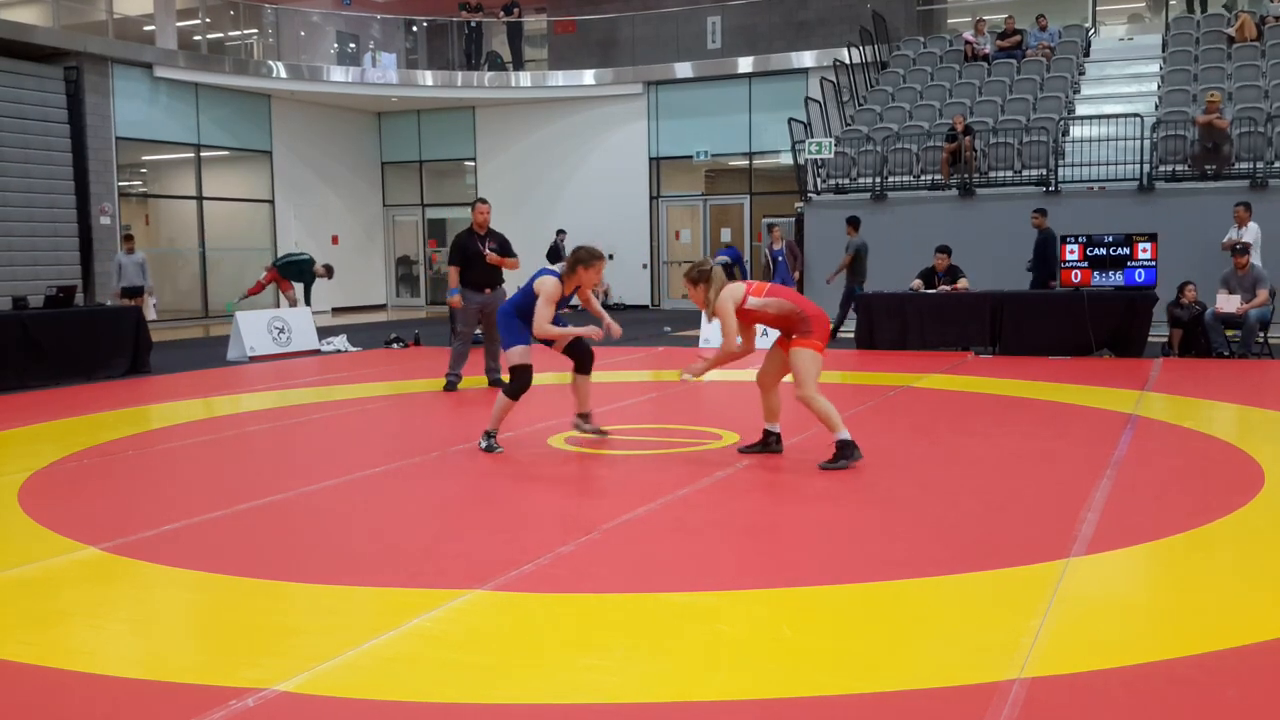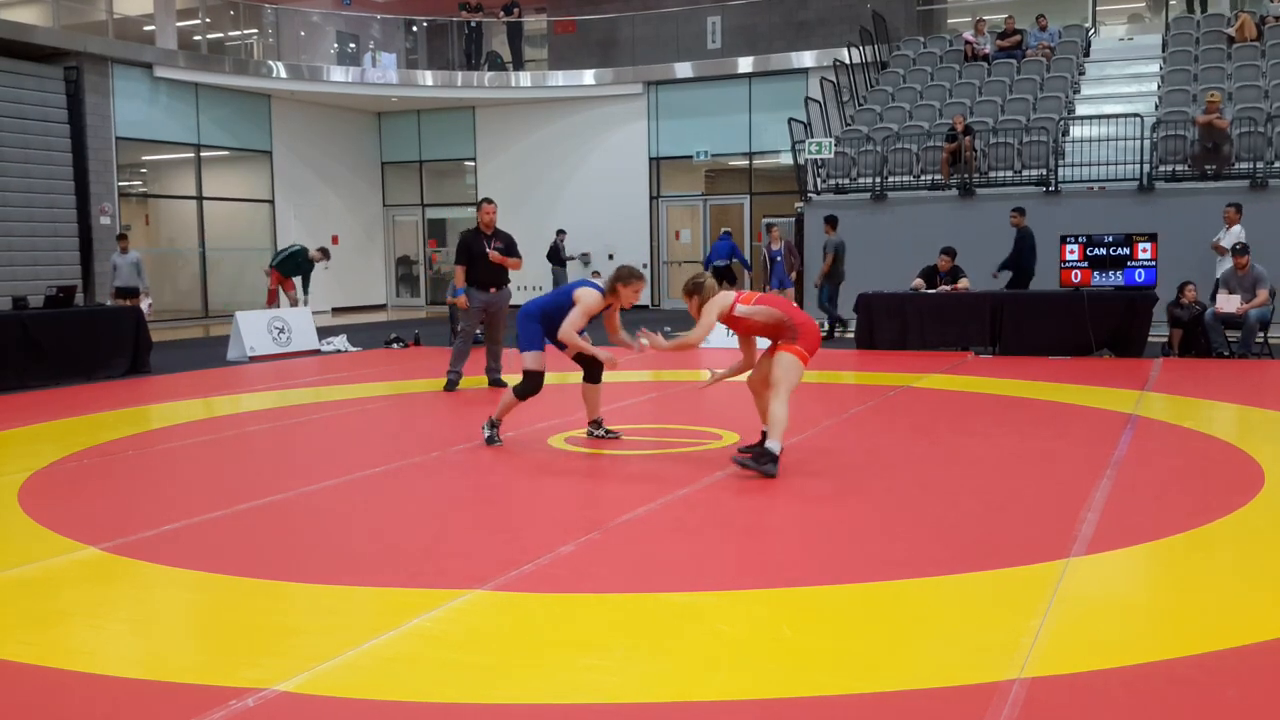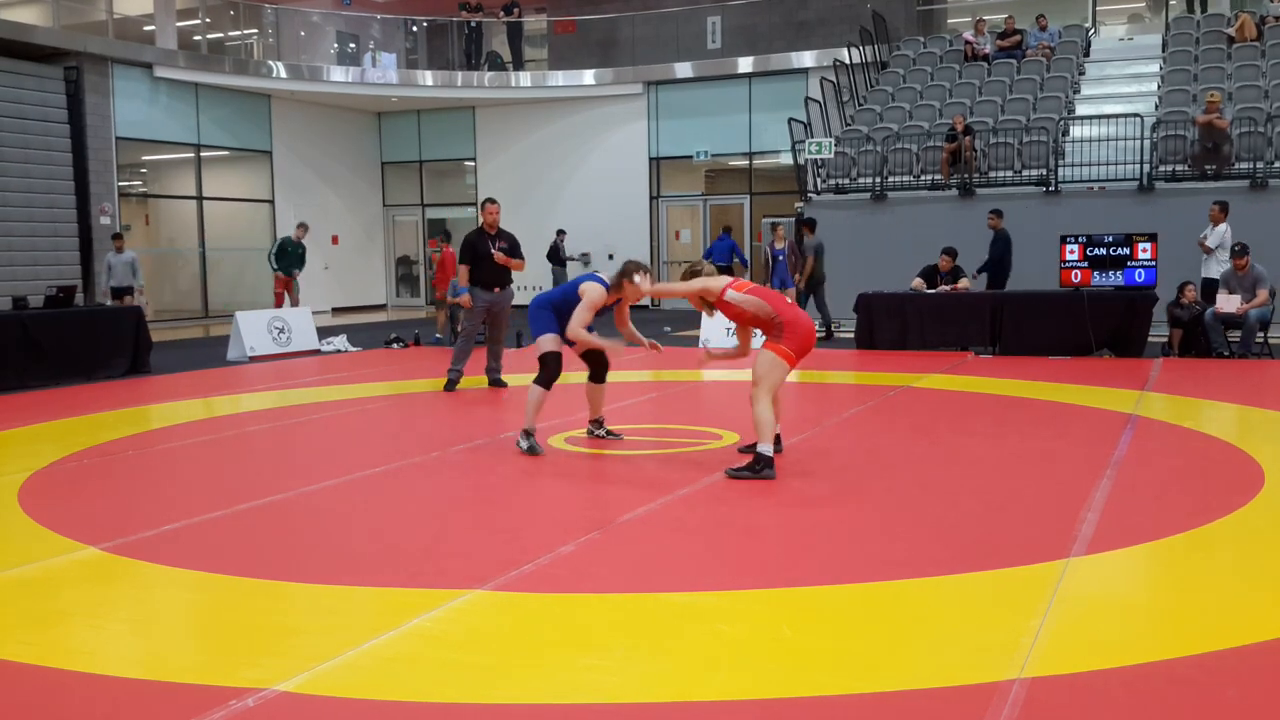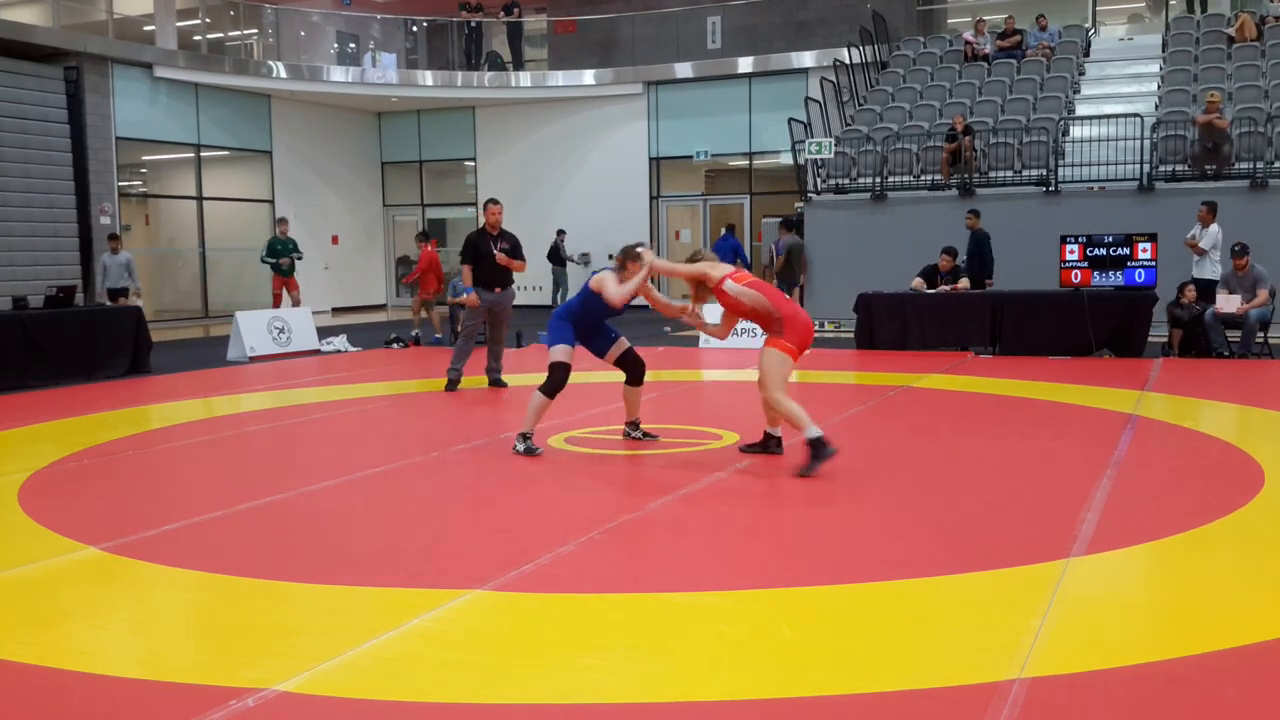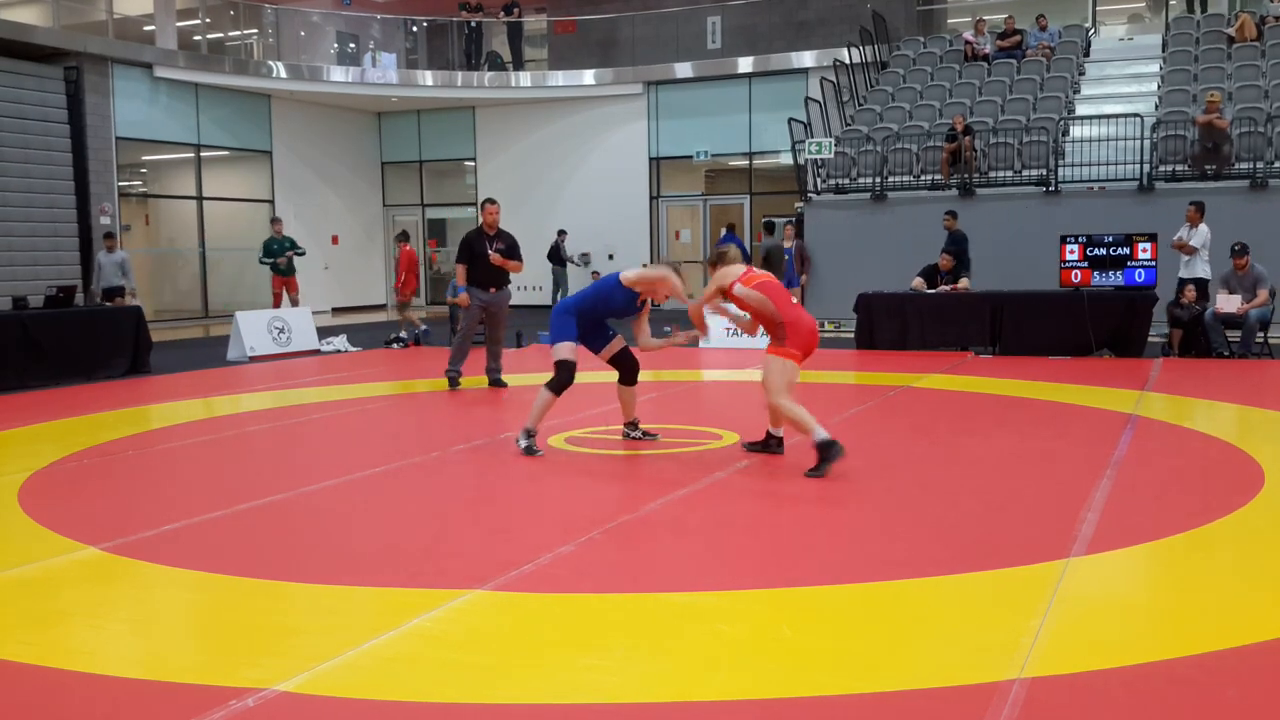
dt=0.3s
person 1, frame 1
left shoulder: (724, 297)
right shoulder: (738, 299)
left elbow: (730, 347)
right elbow: (747, 347)
left wrist: (705, 365)
right wrist: (713, 361)
left hip: (810, 324)
right hip: (799, 327)
left knee: (805, 392)
right knee: (765, 379)
left ankle: (846, 445)
right ankle: (771, 438)
person 1, frame 2
left shoulder: (716, 303)
right shoulder: (731, 309)
left elbow: (693, 340)
right elbow: (749, 360)
left wrist: (664, 346)
right wrist: (721, 375)
left hip: (800, 331)
right hip: (796, 332)
left knee: (777, 395)
right knee: (756, 383)
left ankle: (768, 458)
right ankle: (769, 443)
person 1, frame 3
left shoulder: (710, 284)
right shoulder: (734, 304)
left elbow: (669, 290)
right elbow: (744, 350)
left wrist: (647, 289)
right wrist: (716, 355)
left hip: (788, 328)
right hip: (799, 327)
left knee: (760, 394)
right knee: (764, 387)
left ankle: (764, 462)
right ankle: (771, 440)
person 1, frame 4
left shoulder: (711, 270)
right shoulder: (732, 299)
left elbow: (664, 267)
right elbow: (723, 332)
left wrist: (648, 262)
right wrist: (698, 324)
left hip: (788, 325)
right hip: (795, 323)
left knee: (772, 394)
right knee: (767, 385)
left ankle: (818, 445)
right ankle: (773, 439)
person 1, frame 5
left shoulder: (726, 273)
right shoulder: (754, 276)
left elbow: (695, 307)
right elbow: (753, 327)
left wrist: (700, 323)
right wrist: (724, 311)
left hip: (792, 330)
right hip: (803, 327)
left knee: (775, 399)
right knee: (771, 389)
left ankle: (827, 446)
right ankle: (774, 438)
person 2, frame 1
left shoulder: (578, 280)
right shoulder: (552, 284)
left elbow: (588, 300)
right elbow: (540, 330)
left wrist: (606, 319)
right wrist: (580, 331)
left hip: (540, 316)
right hip: (513, 318)
left knee: (584, 355)
right knee: (522, 380)
left ankle: (584, 418)
right ankle: (489, 434)
person 2, frame 2
left shoulder: (612, 299)
right shoulder: (594, 297)
left elbow: (615, 334)
right elbow: (565, 334)
left wrist: (635, 345)
right wrist: (597, 352)
left hip: (555, 321)
right hip: (533, 318)
left knee: (594, 366)
right knee: (533, 383)
left ankle: (594, 425)
right ankle: (493, 423)
person 2, frame 3
left shoulder: (621, 292)
right shoulder: (597, 290)
left elbow: (624, 326)
right elbow: (572, 332)
left wrist: (643, 341)
right wrist: (606, 345)
left hip: (567, 315)
right hip: (544, 310)
left knee: (599, 365)
right knee: (551, 369)
left ankle: (595, 424)
right ankle: (527, 434)
person 2, frame 4
left shoulder: (637, 282)
right shoulder: (607, 277)
left elbow: (666, 308)
right elbow: (617, 300)
left wrist: (684, 308)
right wrist: (643, 273)
left hip: (593, 326)
right hip: (565, 322)
left knee: (636, 367)
right knee: (558, 378)
left ankle: (632, 427)
right ankle: (523, 438)
person 2, frame 5
left shoulder: (643, 304)
right shoulder: (641, 280)
left elbow: (643, 343)
right elbow: (662, 273)
left wrist: (673, 341)
left hip: (591, 323)
right hip: (566, 315)
left knee: (630, 367)
right knee: (564, 376)
left ankle: (631, 427)
right ankle: (527, 435)
person 3, frame 1
left shoulder: (499, 238)
right shoulder: (462, 239)
left elbow: (515, 263)
right elbow: (453, 268)
left wrist: (499, 260)
right wrist: (454, 292)
left hip: (495, 293)
right hip: (470, 294)
left knee: (494, 337)
right knee: (462, 336)
left ankle: (494, 375)
right ankle: (453, 377)
person 3, frame 2
left shoulder: (505, 238)
right shoulder: (468, 238)
left elbow: (518, 264)
right elbow: (460, 268)
left wrist: (502, 259)
right wrist: (459, 292)
left hip: (500, 293)
right hip: (475, 293)
left knee: (496, 337)
right knee: (465, 334)
left ankle: (494, 375)
right ankle: (453, 376)
person 3, frame 3
left shoulder: (509, 238)
right shoulder: (472, 238)
left elbow: (521, 265)
right elbow: (463, 267)
left wrist: (506, 260)
right wrist: (464, 291)
left hip: (503, 293)
right hip: (479, 293)
left knee: (497, 337)
right knee: (467, 333)
left ankle: (494, 374)
right ankle: (454, 374)
person 3, frame 4
left shoulder: (511, 239)
right shoulder: (474, 238)
left elbow: (522, 266)
right elbow: (466, 267)
left wrist: (508, 261)
right wrist: (469, 291)
left hip: (504, 294)
right hip: (480, 293)
left knee: (498, 337)
right knee: (468, 333)
left ankle: (494, 375)
right ankle: (454, 374)
person 3, frame 5
left shoulder: (508, 239)
right shoulder: (470, 238)
left elbow: (519, 267)
right elbow: (461, 266)
left wrist: (503, 262)
right wrist: (461, 290)
left hip: (500, 294)
right hip: (475, 292)
left knee: (496, 337)
right knee: (464, 333)
left ankle: (494, 375)
right ankle: (453, 373)
